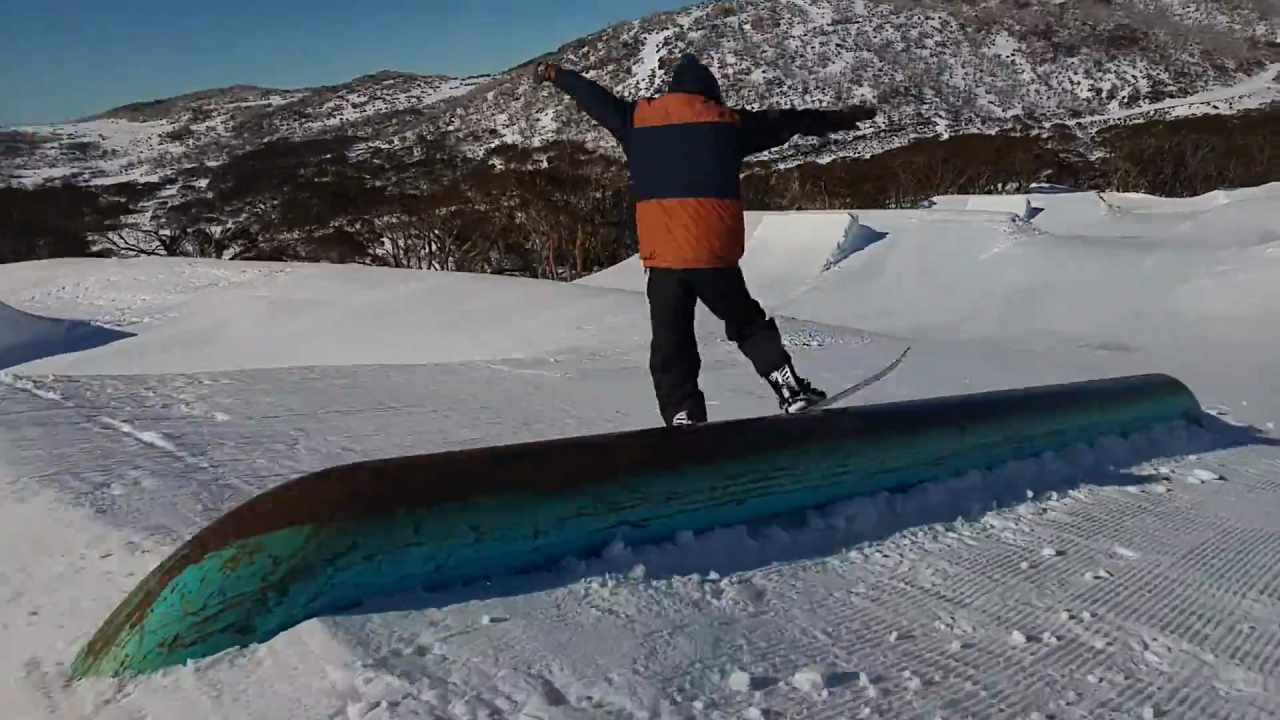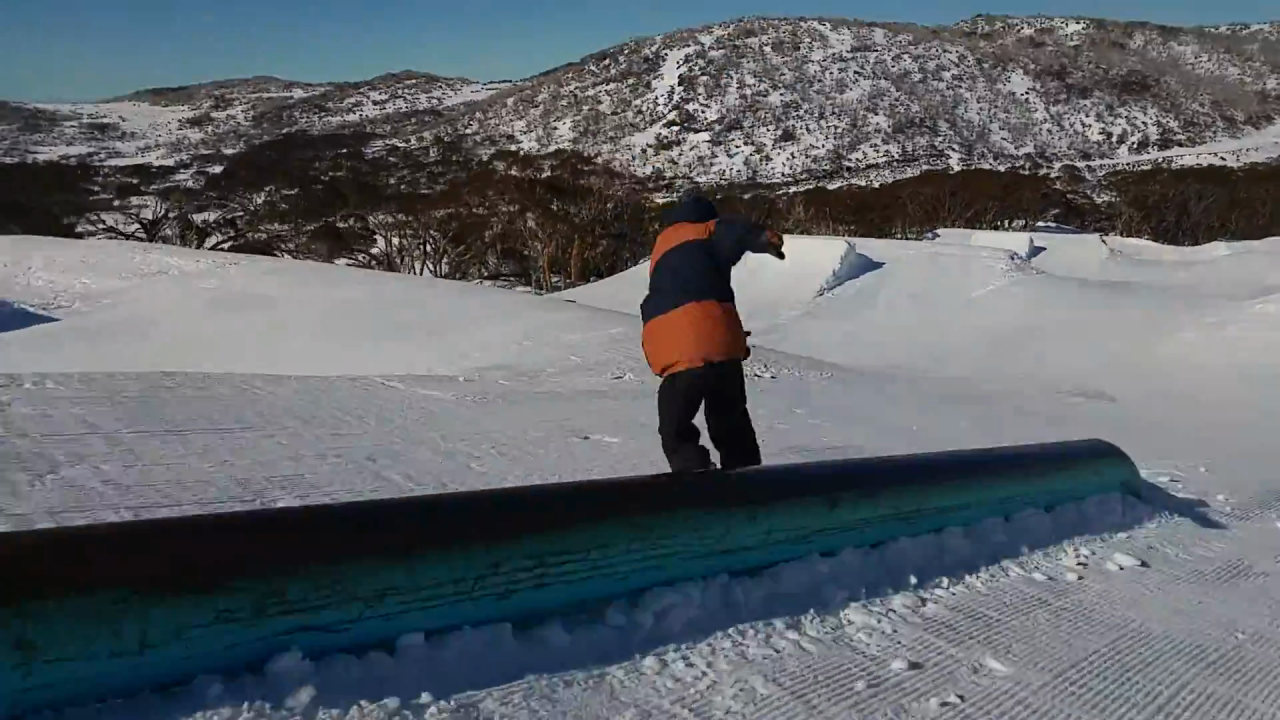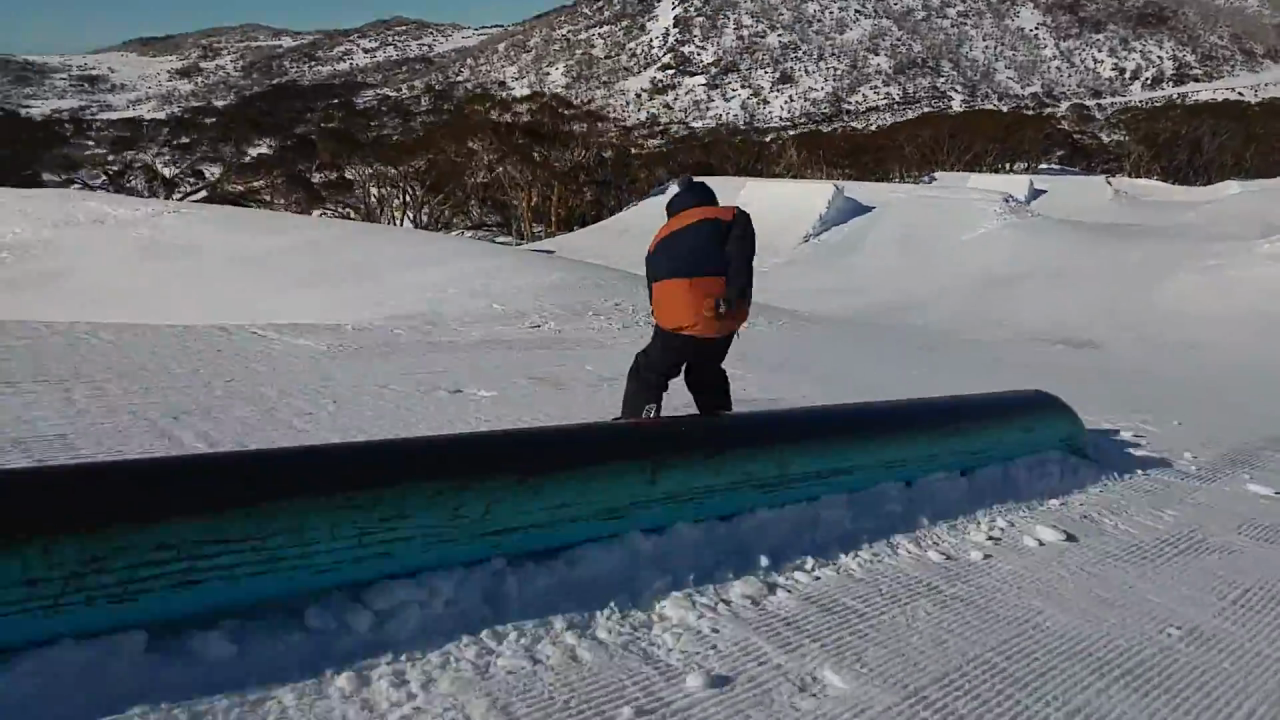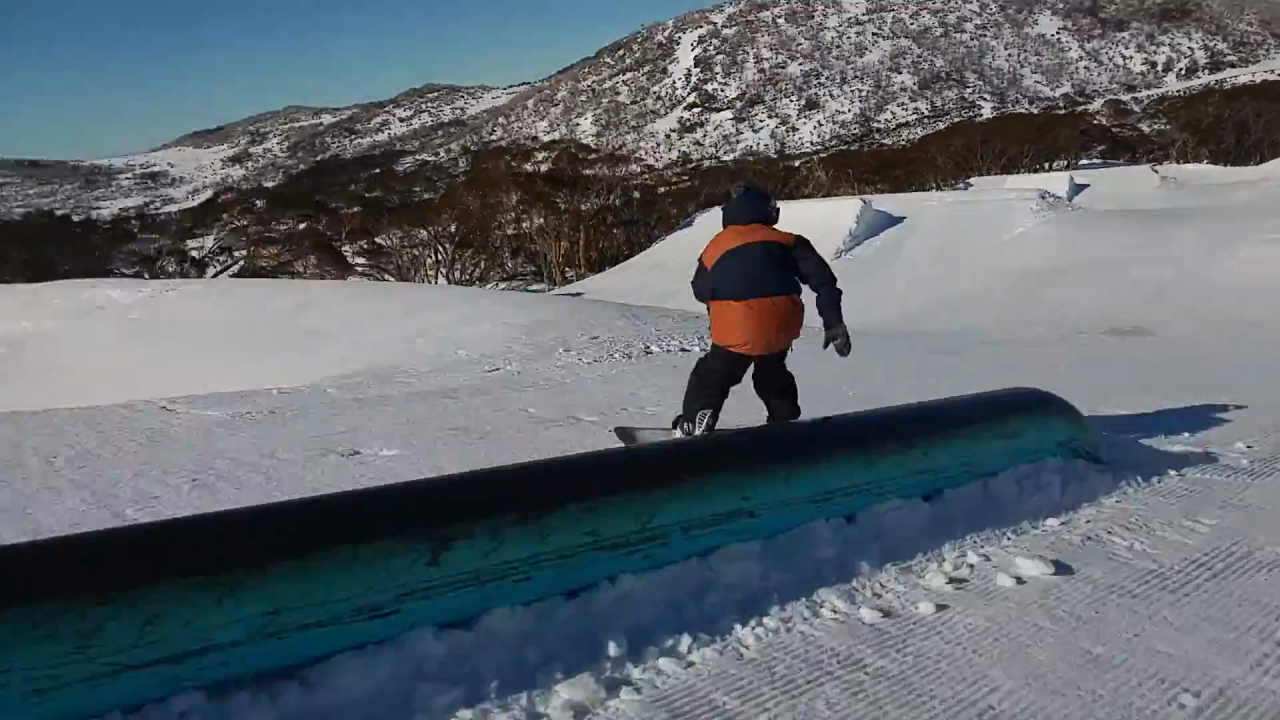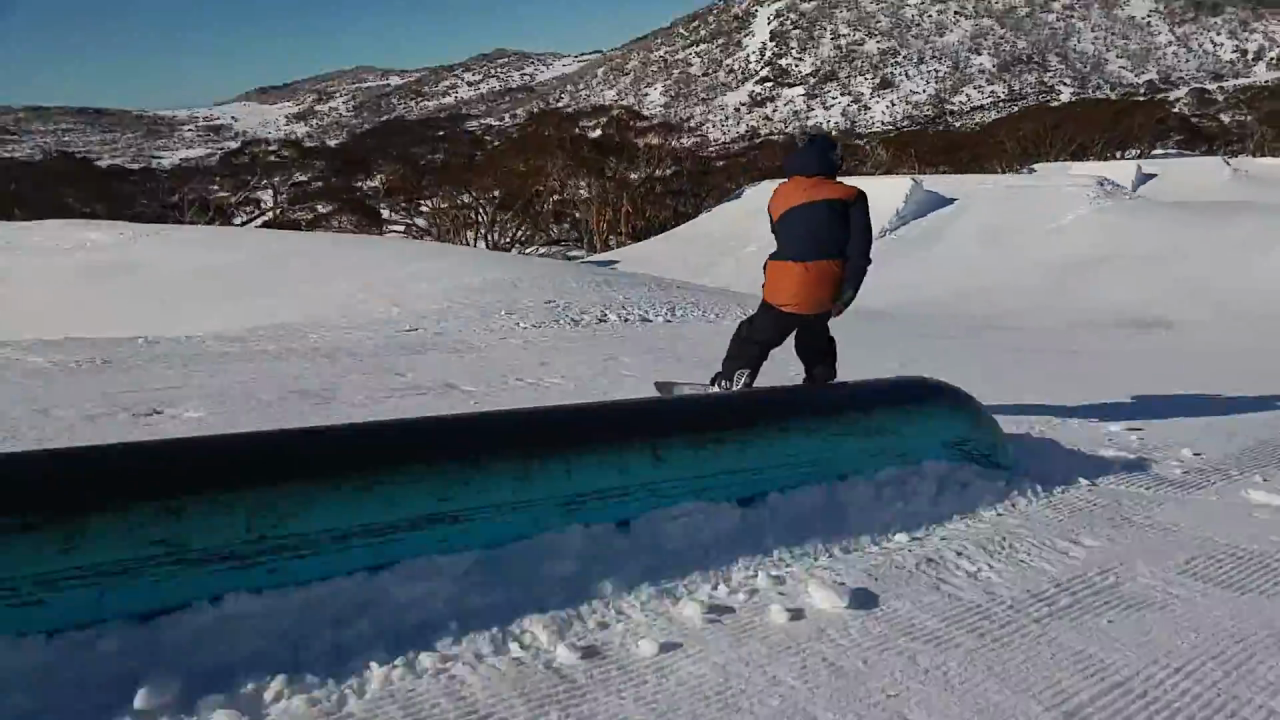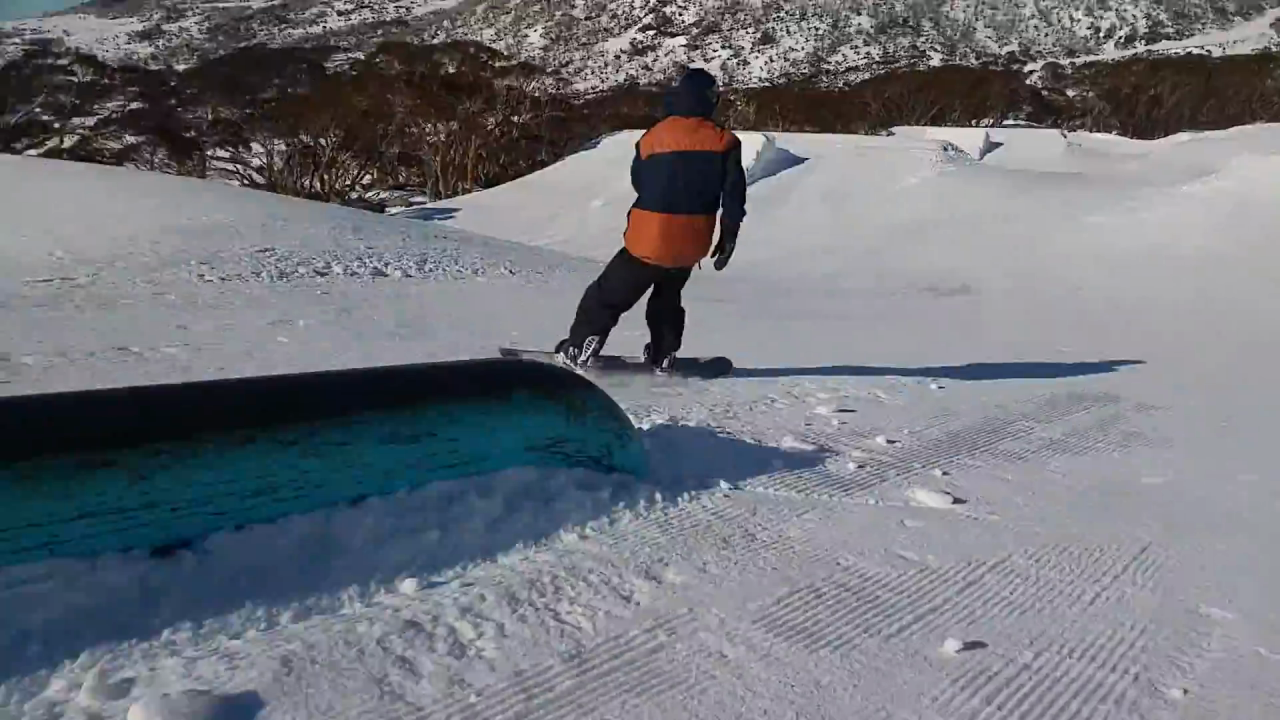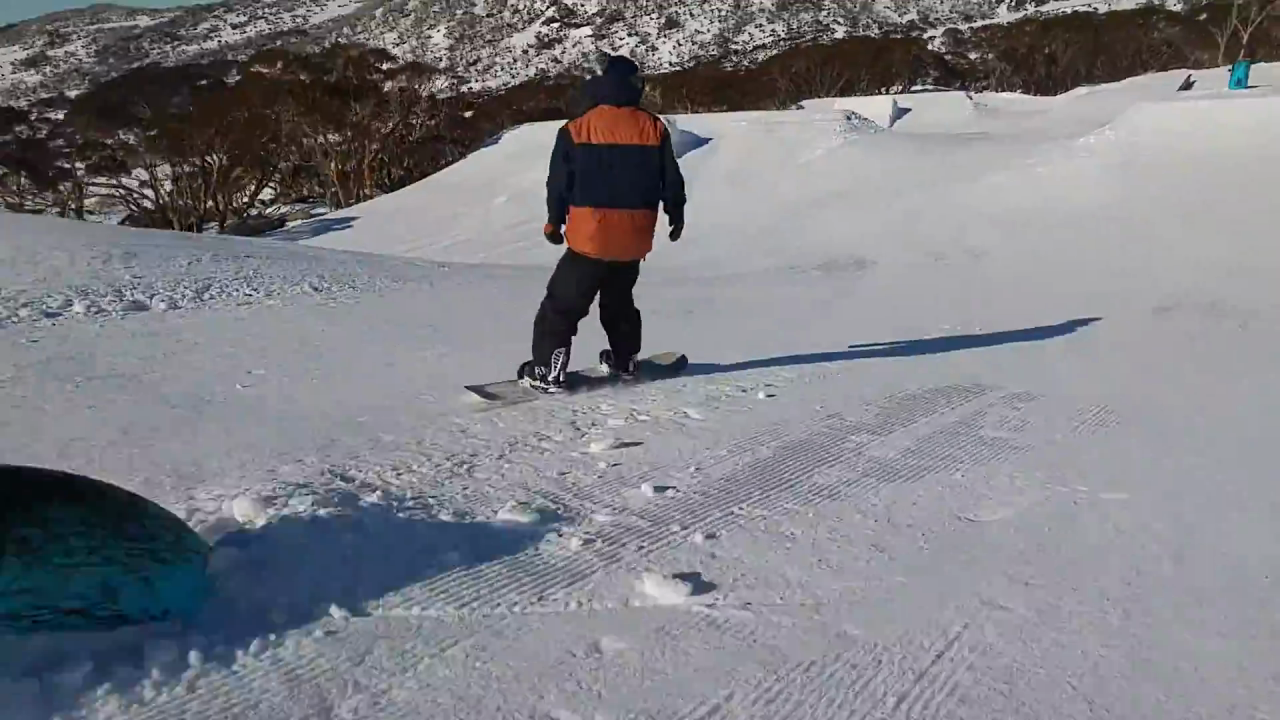
dt=0.2s
person 1, frame 1
left shoulder: (639, 115)
right shoulder: (728, 118)
left elbow: (597, 100)
right elbow: (789, 123)
left wrist: (556, 75)
right wrist: (844, 117)
left hip: (665, 245)
right hip: (718, 239)
left knee: (670, 343)
right knee: (744, 320)
left ankle: (684, 417)
right ankle: (792, 389)
person 1, frame 2
right shoulder: (710, 230)
right elbow: (735, 232)
right wrist: (763, 235)
left hip: (671, 350)
right hip: (714, 341)
left knee: (676, 429)
right knee: (728, 418)
person 1, frame 3
left shoulder: (660, 240)
right shoulder: (732, 217)
left elbow: (657, 293)
right elbow: (741, 254)
right wrist: (734, 300)
left hip: (679, 313)
right hip: (720, 313)
left knee: (650, 371)
right knee: (704, 372)
person 1, frame 4
left shoulder: (713, 248)
right shoulder: (785, 240)
left elbow: (702, 291)
right elbow: (821, 278)
right wrist: (834, 323)
left hip: (736, 329)
right hip: (781, 324)
left knee: (711, 377)
right knee: (772, 374)
left ankle: (693, 429)
right ankle: (785, 424)
person 1, frame 5
left shoulder: (779, 195)
right shoulder: (850, 195)
right elbow: (859, 244)
right wrist: (850, 287)
left hip: (787, 286)
right hip: (829, 286)
left knee: (756, 337)
right knee: (815, 337)
left ankle: (730, 384)
right ankle: (821, 386)
person 1, frame 6
left shoulder: (650, 138)
right shoulder: (724, 140)
right elbow: (733, 192)
right wrist: (728, 235)
left hip: (649, 237)
right hip: (691, 241)
left knee: (608, 296)
right knee: (667, 299)
left ankle: (579, 352)
right ankle: (663, 356)
person 1, frame 7
left shoulder: (577, 128)
right shoulder: (653, 127)
left elbow: (559, 180)
right elbow: (671, 178)
left wrist: (554, 221)
right wrist: (676, 214)
left hip: (591, 235)
right hip: (635, 236)
left knee: (561, 304)
right knee: (618, 299)
left ankle: (547, 370)
right ankle: (624, 359)
